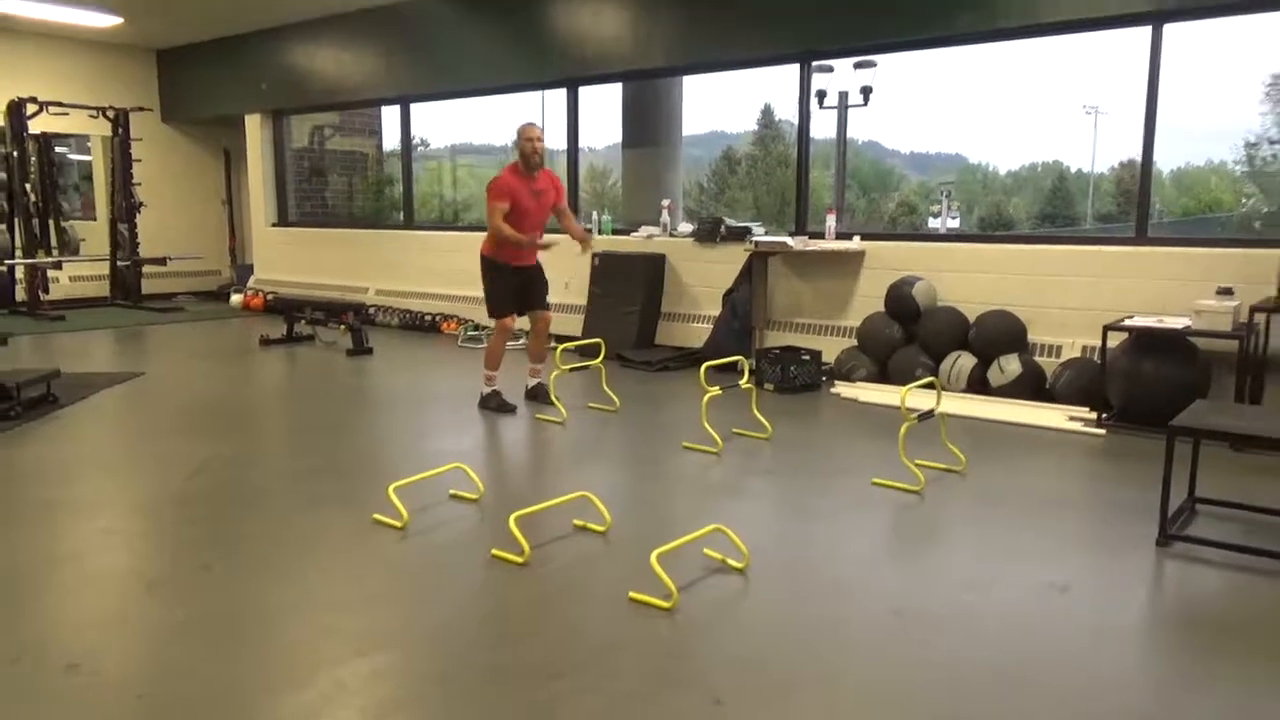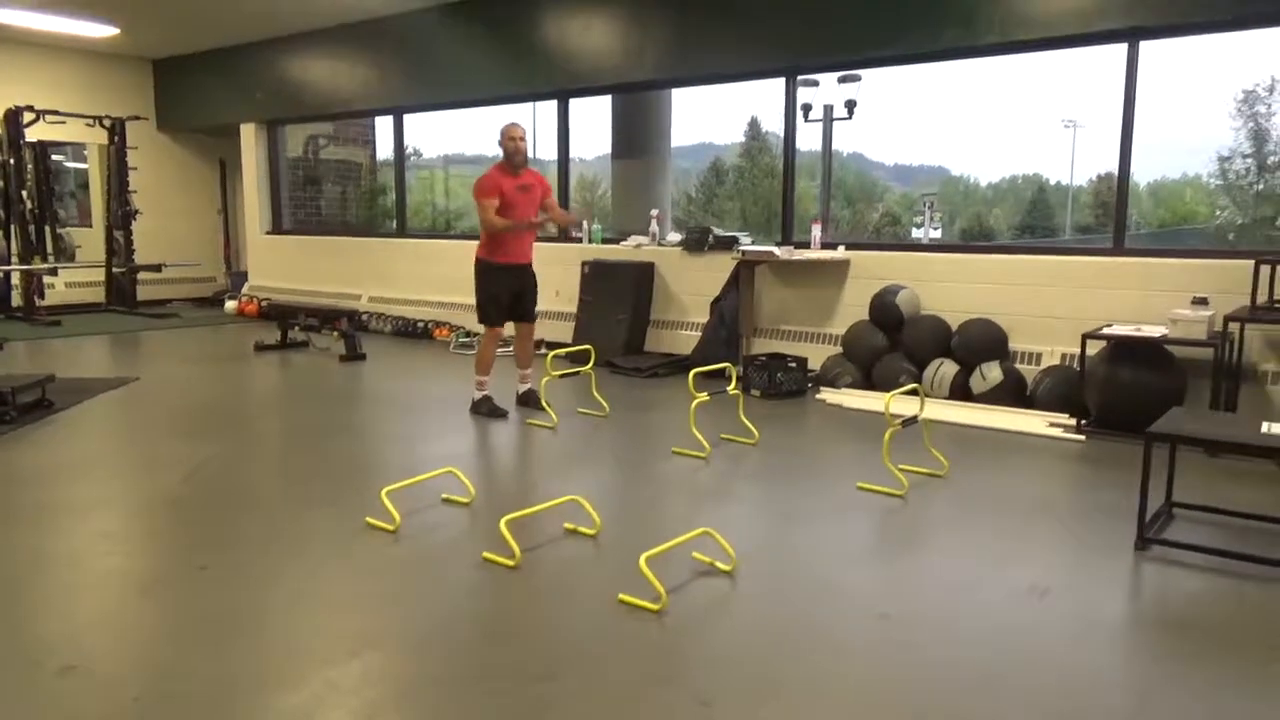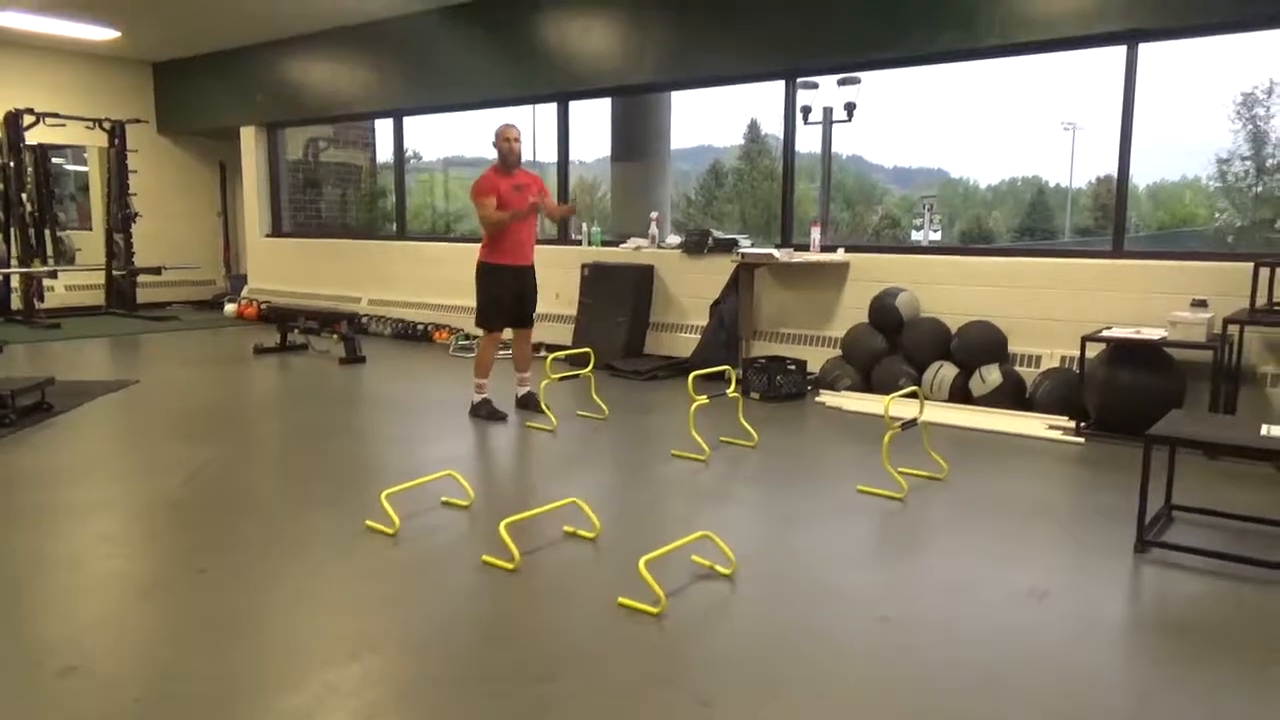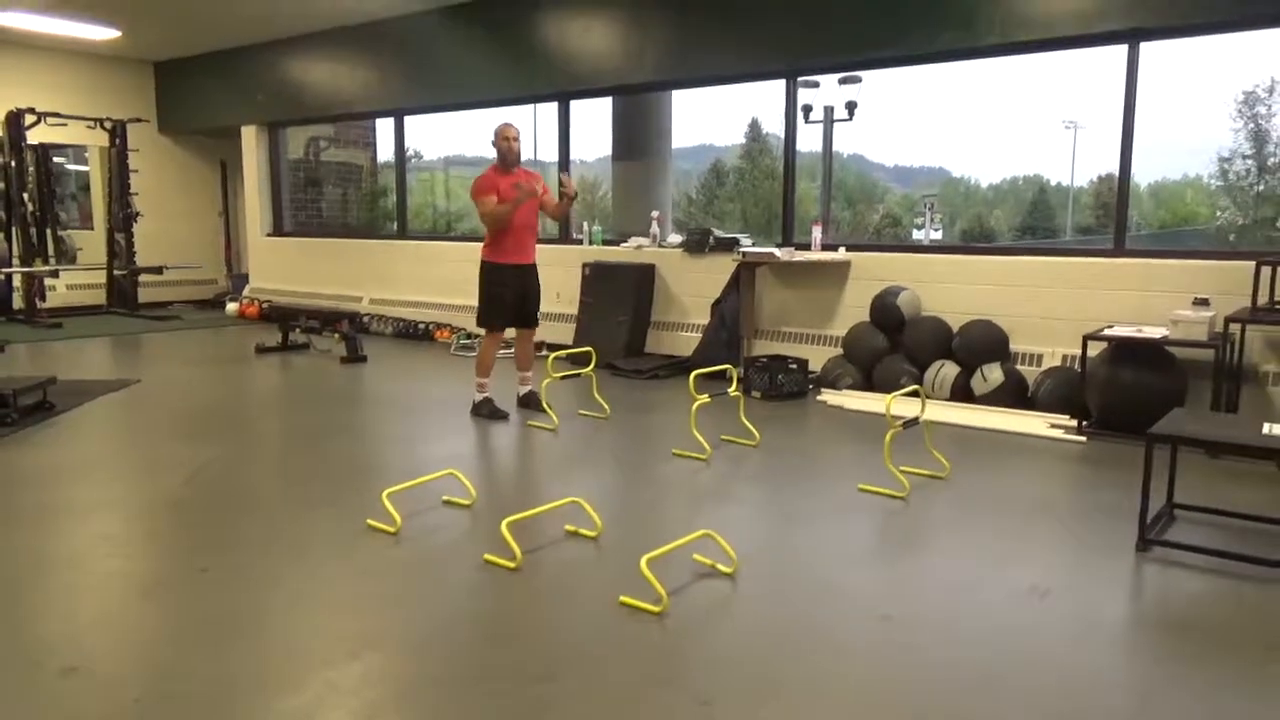
dt=0.1s
person 1, frame 1
left shoulder: (553, 181)
right shoulder: (504, 181)
left elbow: (564, 214)
right elbow: (494, 225)
left wrist: (581, 236)
right wrist: (526, 241)
left hip: (529, 262)
right hip: (498, 262)
left knee: (542, 320)
right knee: (506, 324)
left ankle: (534, 383)
right ankle: (489, 391)
person 1, frame 2
left shoulder: (537, 179)
right shoulder: (490, 180)
left elbow: (554, 212)
right elbow: (488, 223)
left wrist: (570, 220)
right wrist: (522, 224)
left hip: (523, 265)
right hip: (493, 265)
left knee: (527, 328)
right knee: (494, 330)
left ankle: (524, 389)
right ankle: (480, 396)
person 1, frame 3
left shoulder: (533, 180)
right shoulder: (487, 181)
left elbow: (553, 212)
right elbow: (488, 221)
left wrist: (569, 210)
right wrist: (521, 211)
left hip: (525, 268)
right hip: (495, 268)
left knee: (524, 333)
right knee: (492, 334)
left ankle: (524, 392)
right ankle: (479, 399)
person 1, frame 4
left shoulder: (533, 178)
right shoulder: (486, 181)
left elbow: (556, 215)
right elbow: (489, 220)
left wrist: (568, 199)
right wrist: (519, 200)
left hip: (527, 266)
right hip: (498, 267)
left knee: (527, 331)
right knee: (494, 333)
left ankle: (525, 391)
right ankle: (481, 398)
